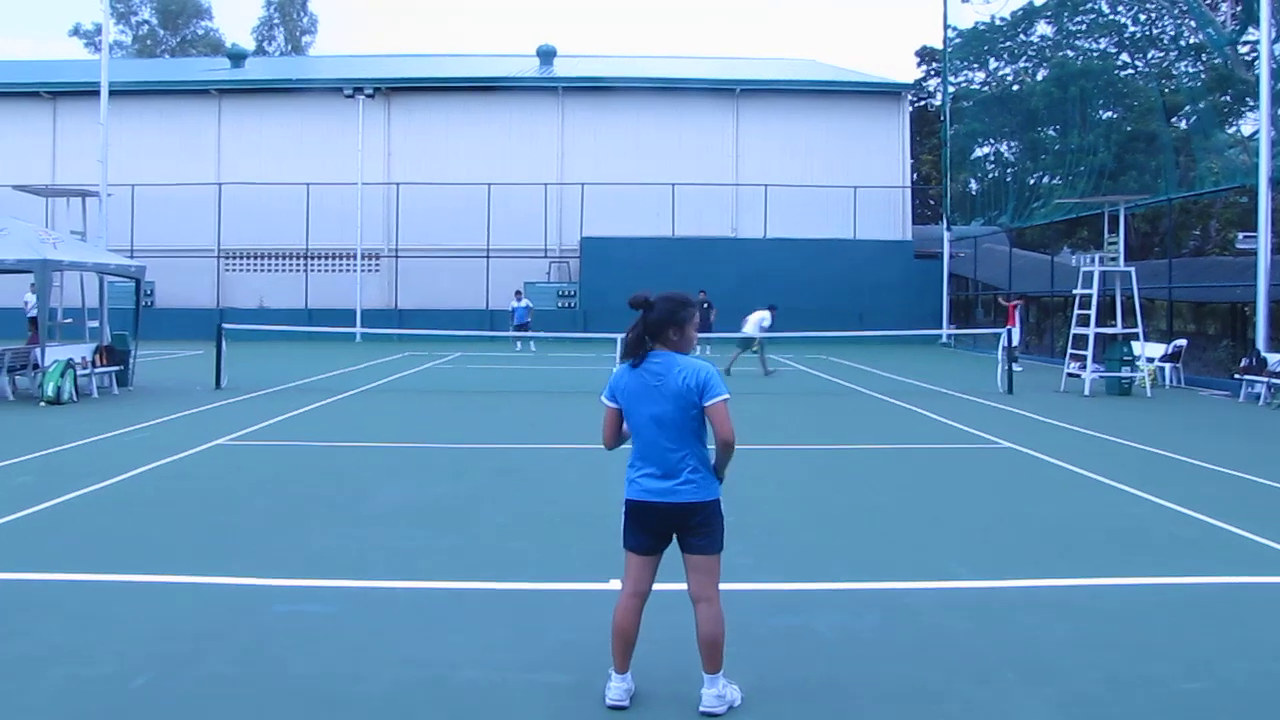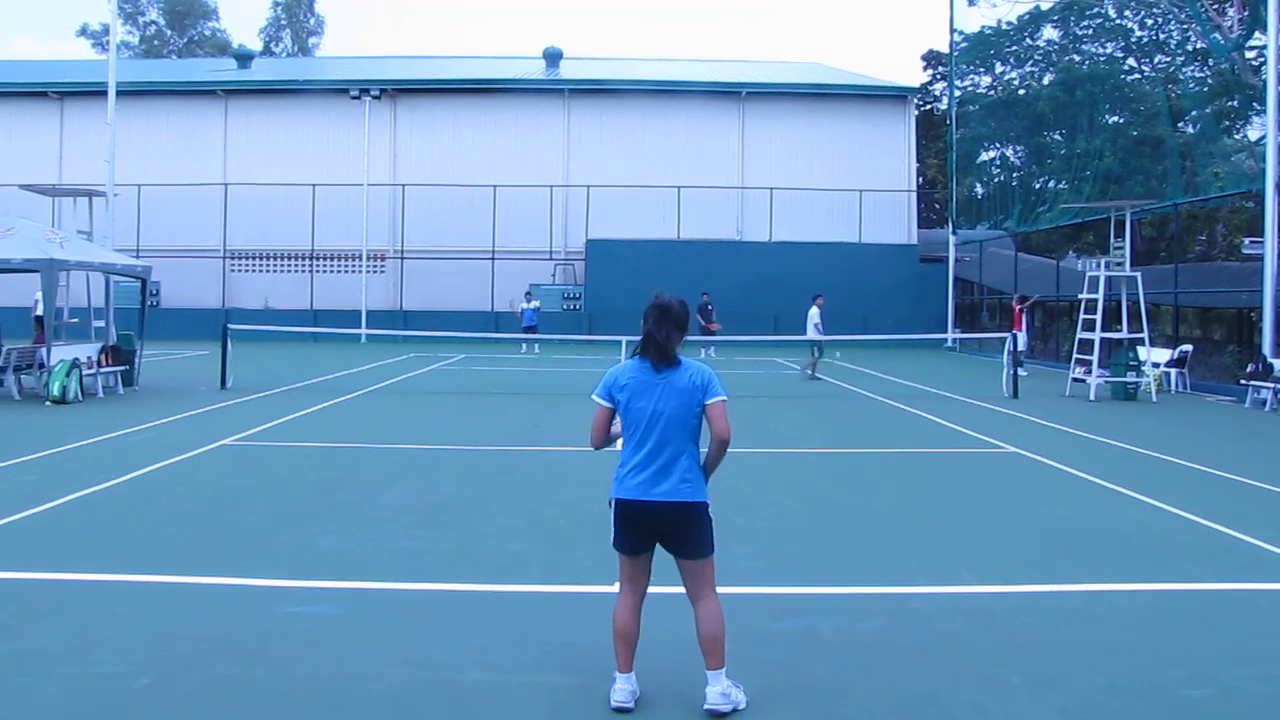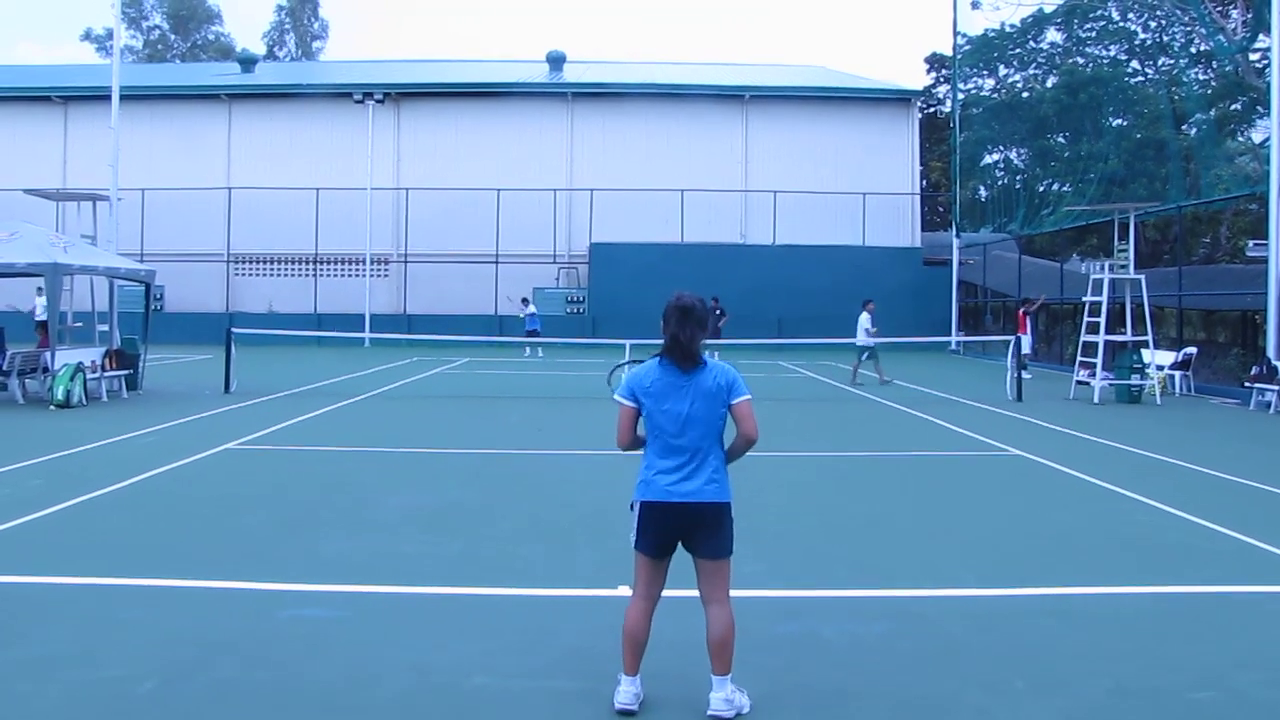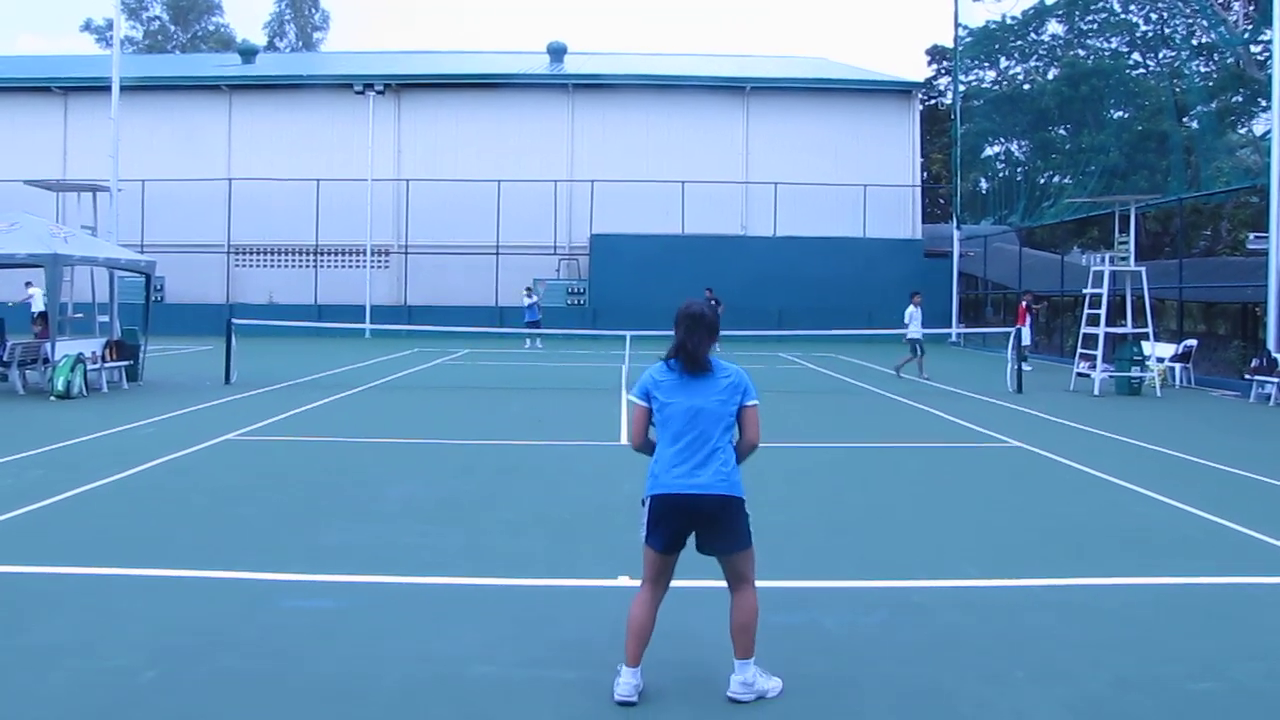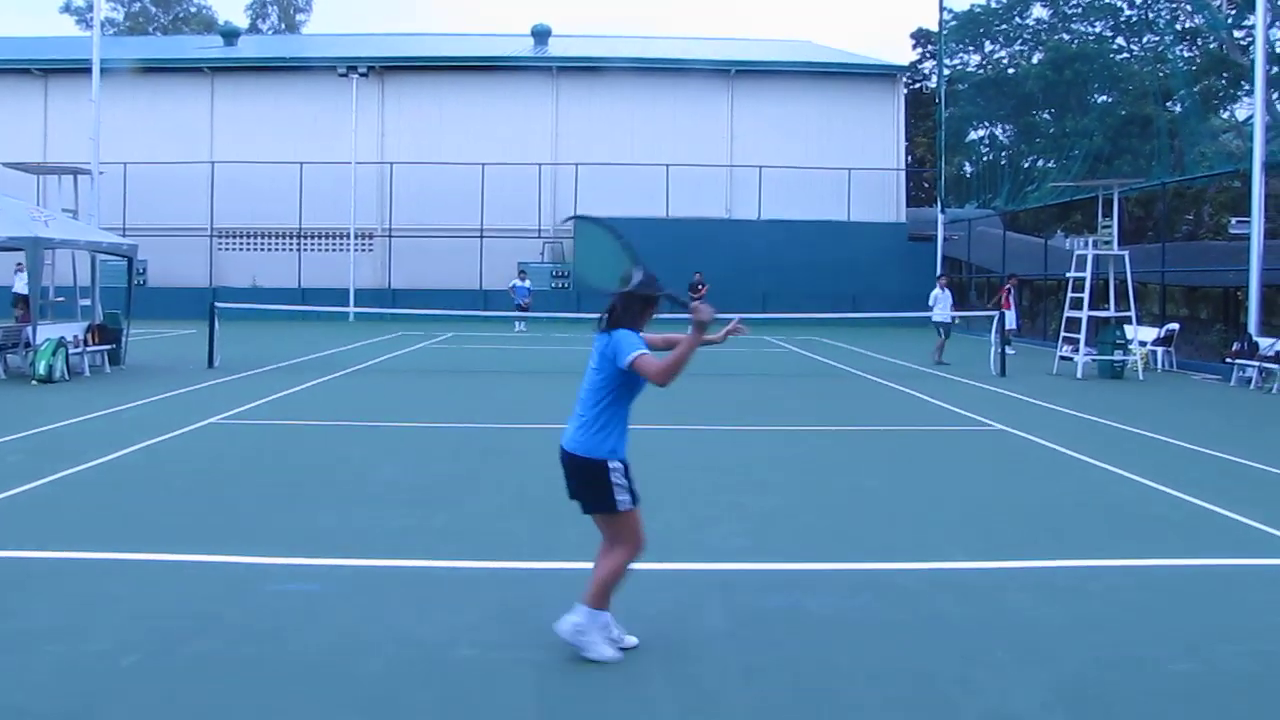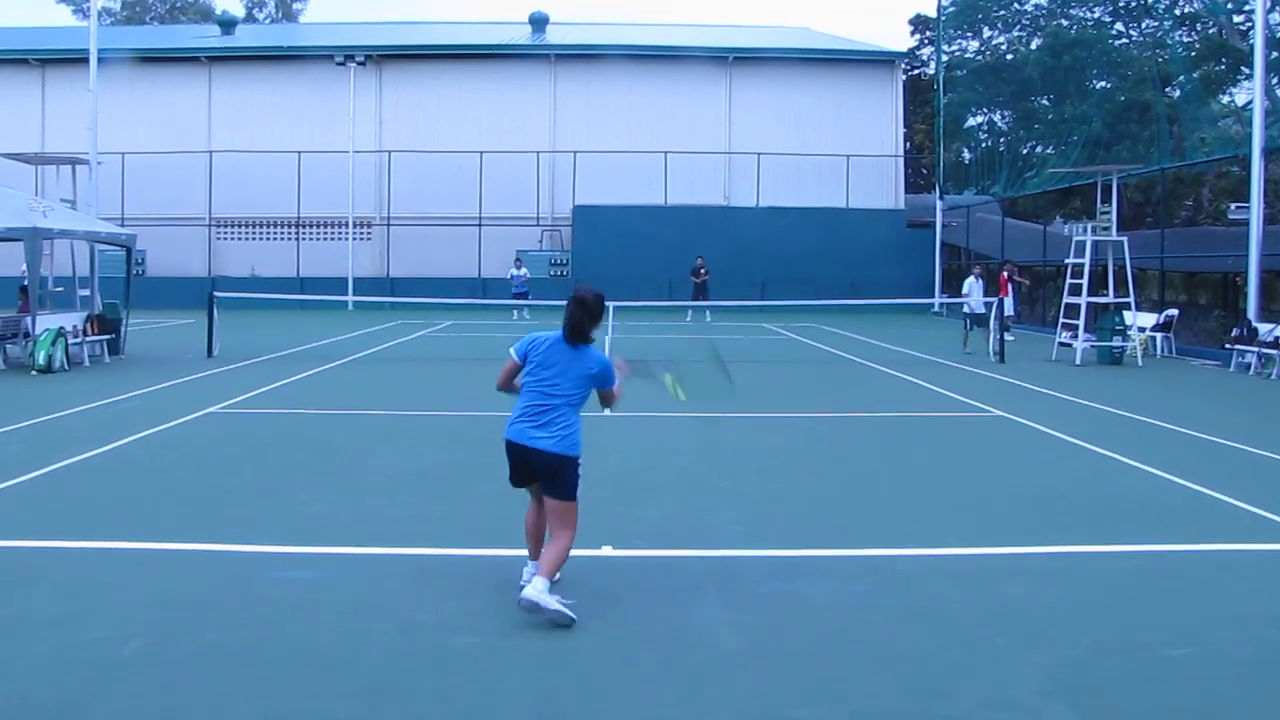
dt=0.7s
person 1, frame 1
left shoulder: (622, 376)
right shoulder: (701, 374)
left elbow: (610, 440)
right elbow: (726, 438)
right wrist: (719, 470)
left hip: (643, 499)
right hip: (697, 499)
left knee: (632, 593)
right knee: (705, 597)
left ankle: (619, 682)
person 1, frame 2
left shoulder: (618, 375)
right shoulder: (701, 375)
left elbow: (598, 439)
right elbow: (722, 436)
right wrist: (705, 473)
left hip: (631, 500)
right hip: (686, 501)
left knee: (630, 592)
right knee: (704, 595)
left ankle: (624, 684)
right ankle: (718, 688)
person 1, frame 3
left shoulder: (640, 377)
right shoulder: (725, 376)
left elbow: (625, 440)
right elbow: (749, 435)
left hip: (655, 501)
right hip: (710, 502)
left knee: (643, 597)
right knee: (716, 600)
person 1, frame 4
left shoulder: (653, 377)
right shoulder: (736, 378)
left elbow: (637, 441)
right elbow: (751, 441)
left hip: (666, 494)
right hip: (722, 495)
left knee: (651, 587)
right knee: (742, 585)
left ankle: (629, 678)
right ankle: (745, 677)
person 1, frame 5
left shoulder: (613, 335)
right shoulder: (624, 338)
left elbow: (662, 348)
right elbow: (659, 375)
left wrist: (709, 338)
right wrist: (697, 335)
left hip: (580, 450)
right hip: (596, 456)
left knee: (620, 539)
right knee: (629, 545)
left ankle: (599, 620)
right ankle: (578, 621)
person 1, frame 6
left shoulder: (534, 341)
right shoulder: (597, 361)
left elbow: (501, 383)
right elbow: (609, 402)
right wrist: (617, 374)
left hip: (518, 441)
right hip: (558, 453)
left knee: (540, 501)
right knee: (563, 531)
left ankle: (534, 568)
right ankle: (538, 587)
